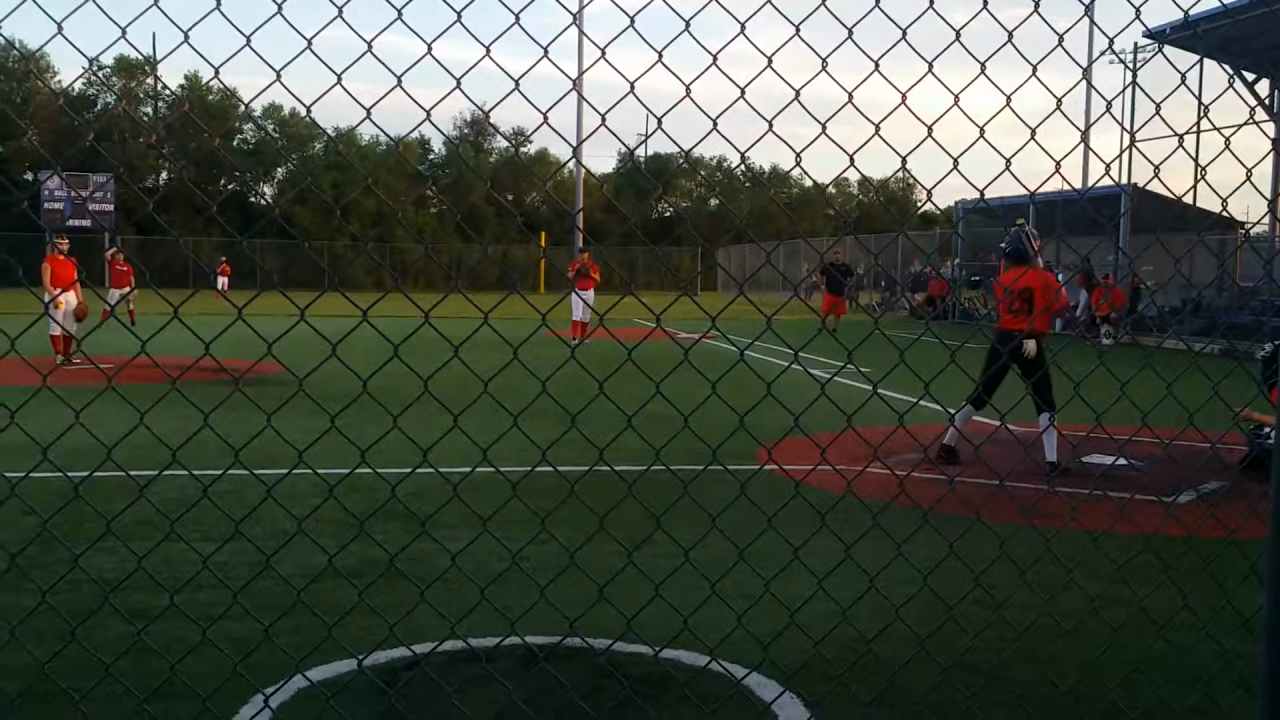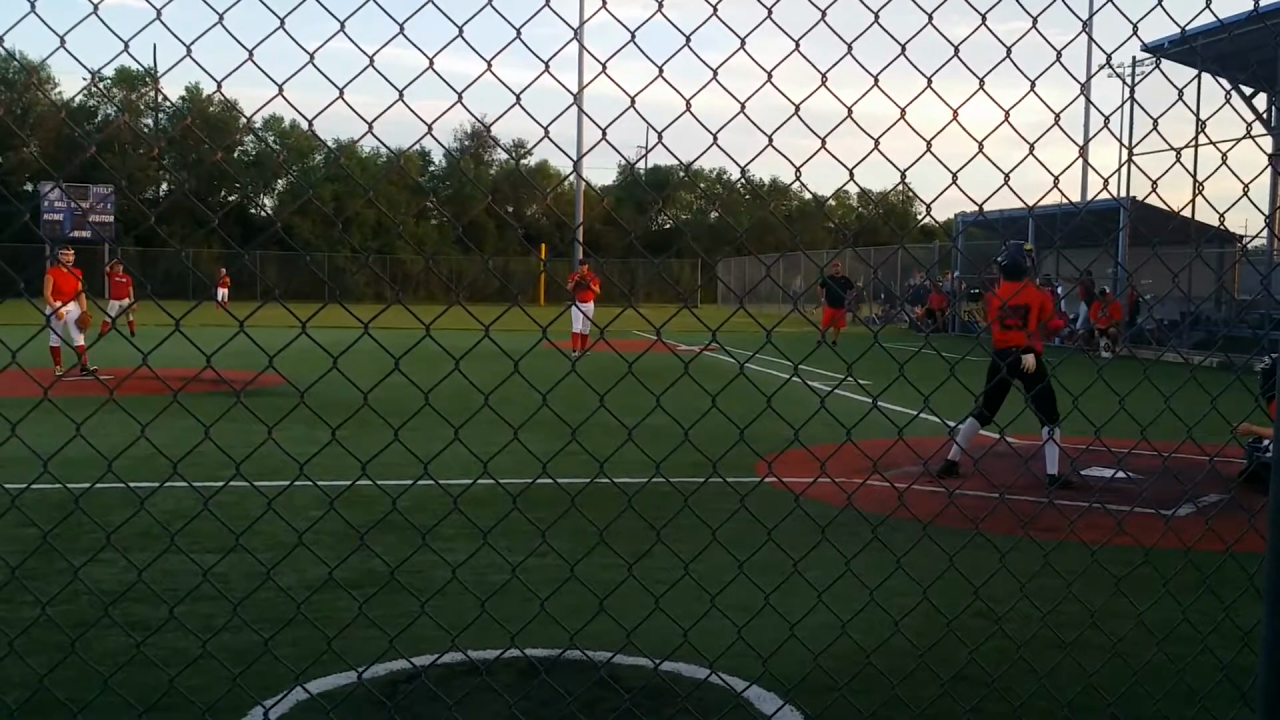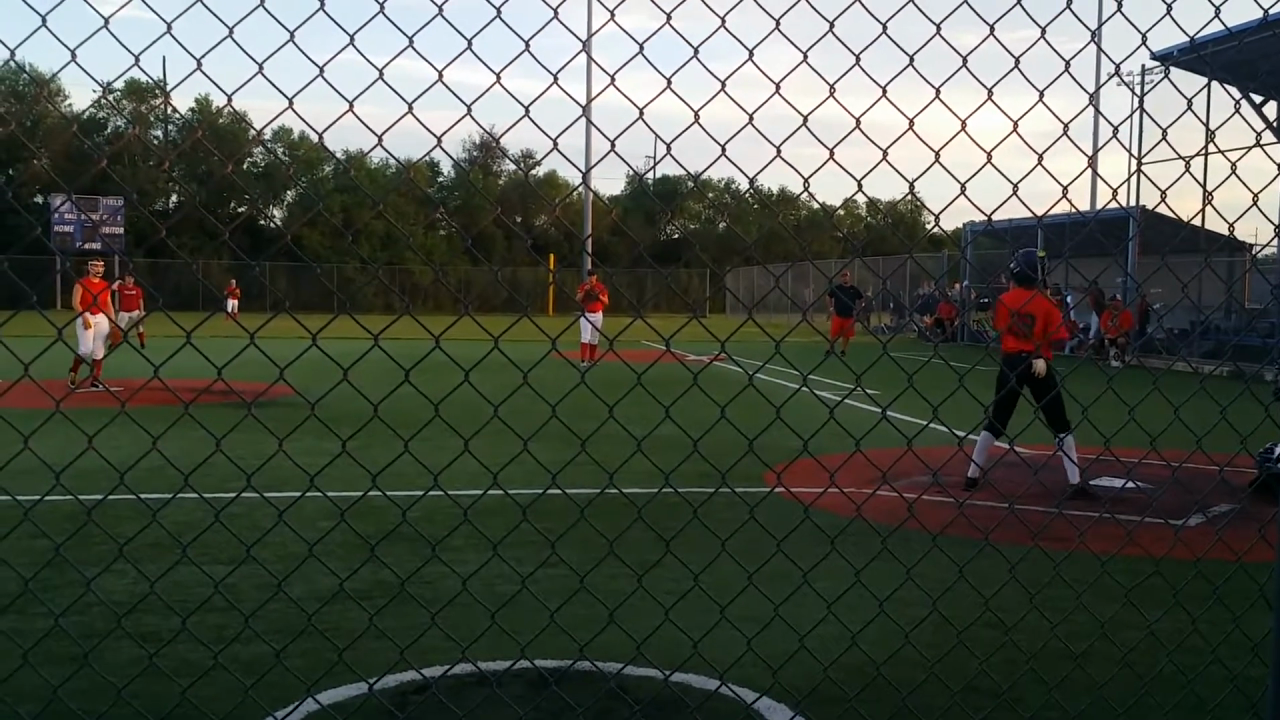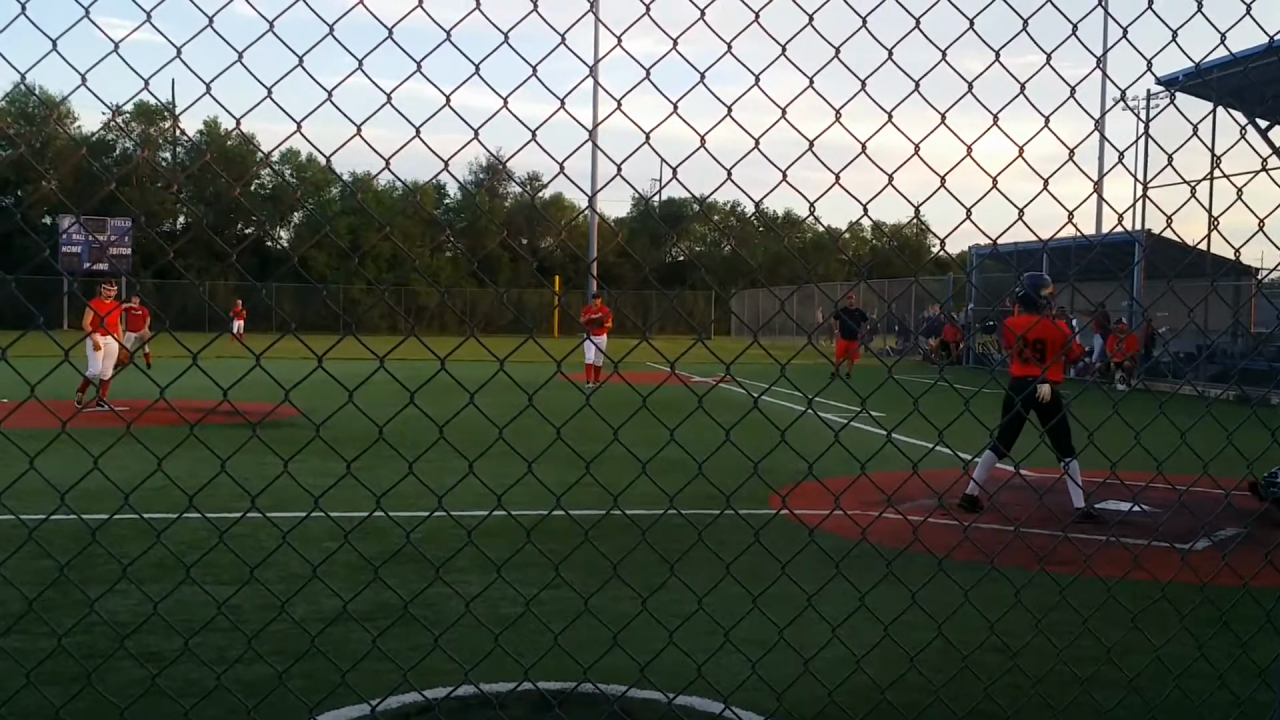
dt=0.7s
person 1, frame 1
left shoulder: (1002, 280)
right shoulder: (1044, 278)
right elbow: (1059, 308)
left hip: (1003, 340)
right hip: (1030, 343)
left knee: (980, 395)
right knee: (1045, 402)
left ankle: (947, 445)
right ankle: (1052, 462)
person 1, frame 2
left shoulder: (995, 295)
right shoulder: (1041, 295)
left elbow: (993, 328)
right elbow: (1054, 329)
left hip: (1002, 356)
right hip: (1029, 358)
left knee: (983, 412)
right knee: (1050, 416)
left ankle: (951, 461)
right ankle: (1053, 475)
person 1, frame 3
left shoulder: (1004, 300)
right shoulder: (1047, 304)
right elbow: (1057, 340)
left hip: (1010, 363)
right hip: (1038, 364)
left knee: (995, 422)
right knee: (1060, 425)
left ankle: (972, 476)
right ankle: (1076, 483)
person 1, frame 4
left shoulder: (1010, 325)
right shoulder: (1058, 328)
right elbow: (1074, 358)
left hip: (1017, 387)
right hip: (1046, 390)
left knee: (1000, 443)
right knee: (1066, 450)
left ankle: (970, 494)
right ankle: (1081, 508)
